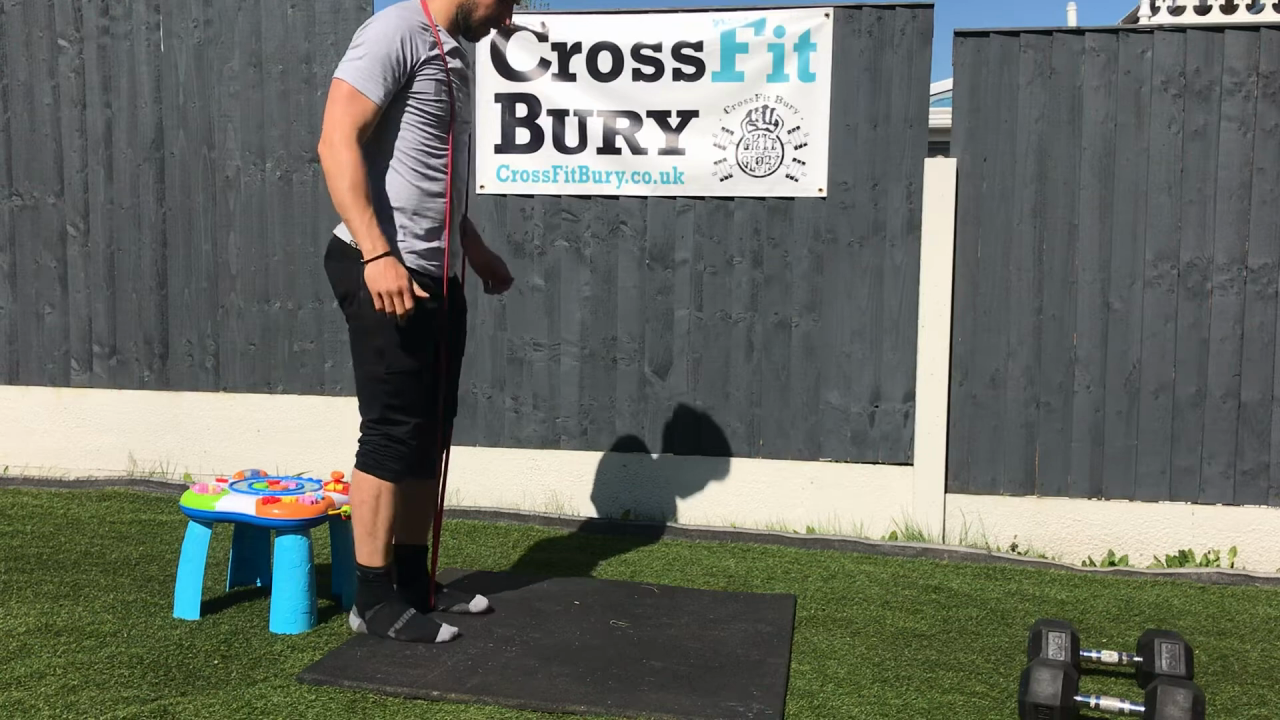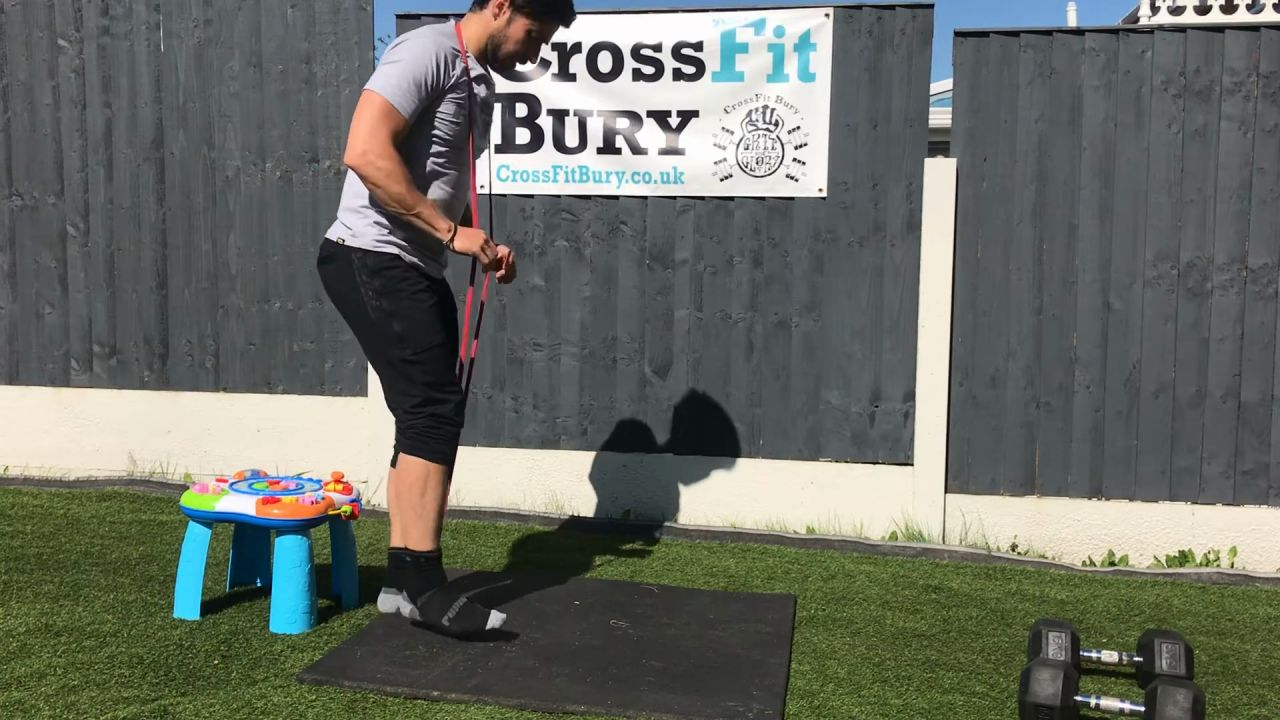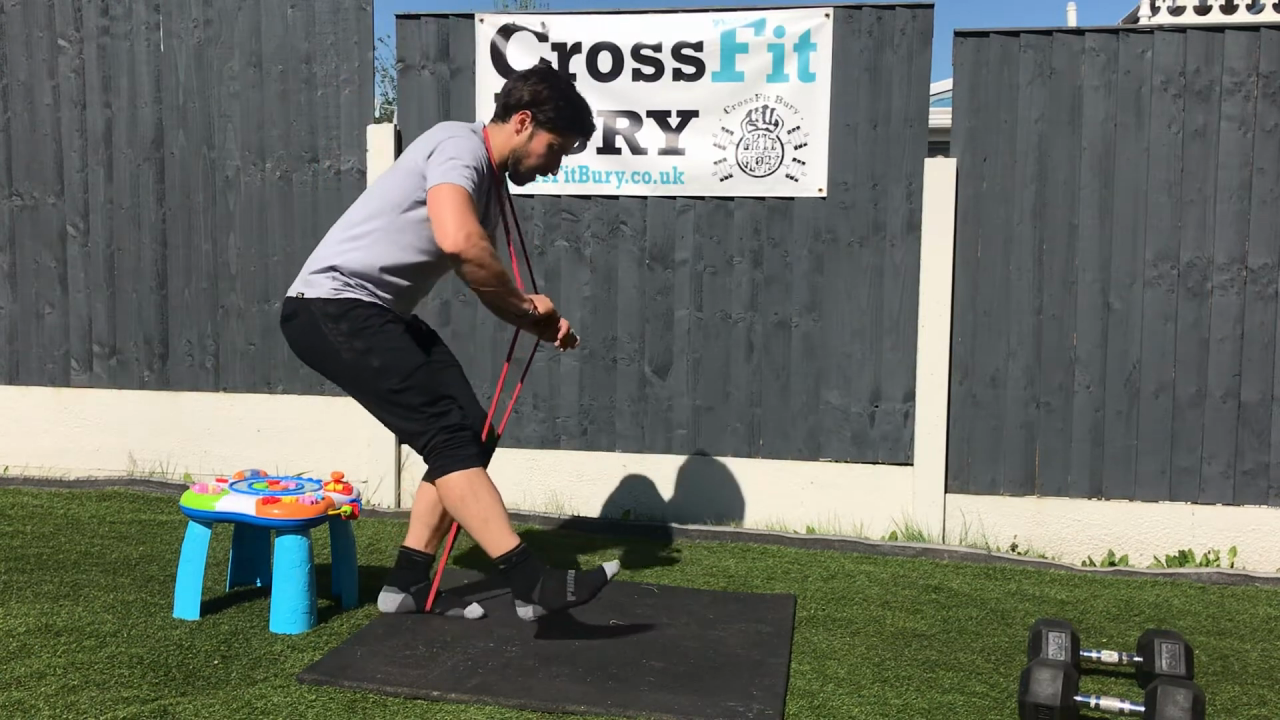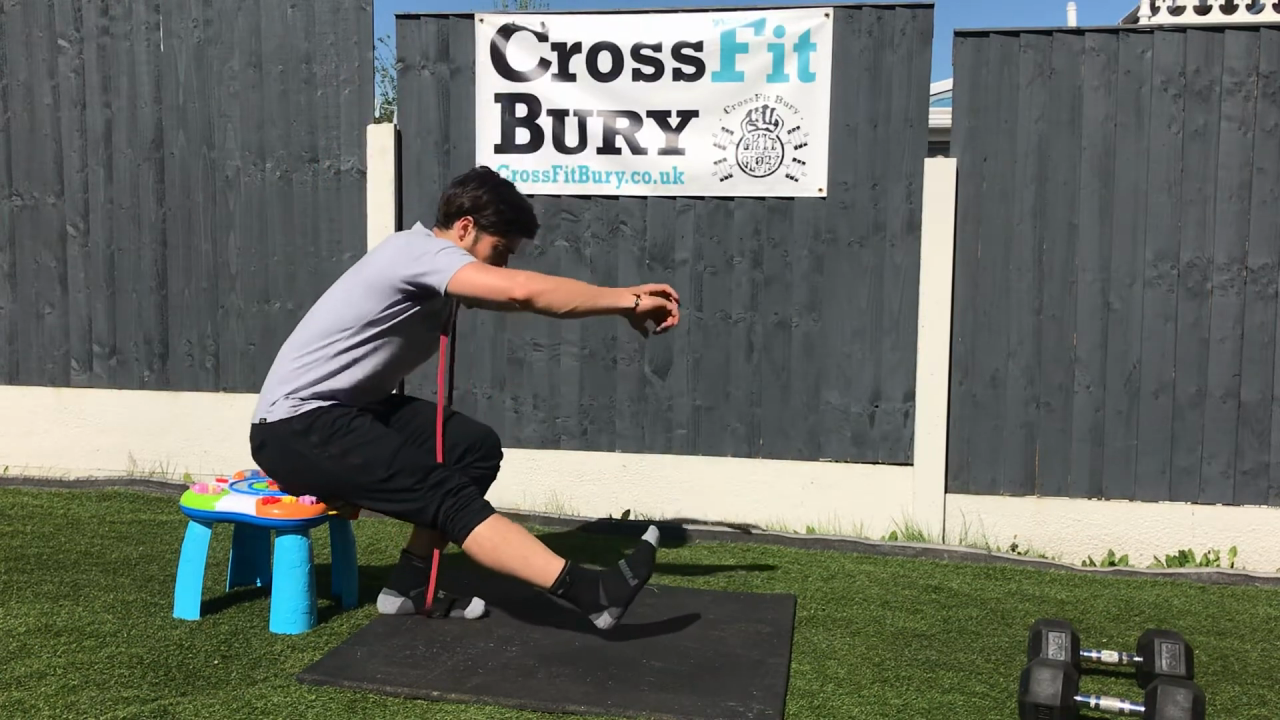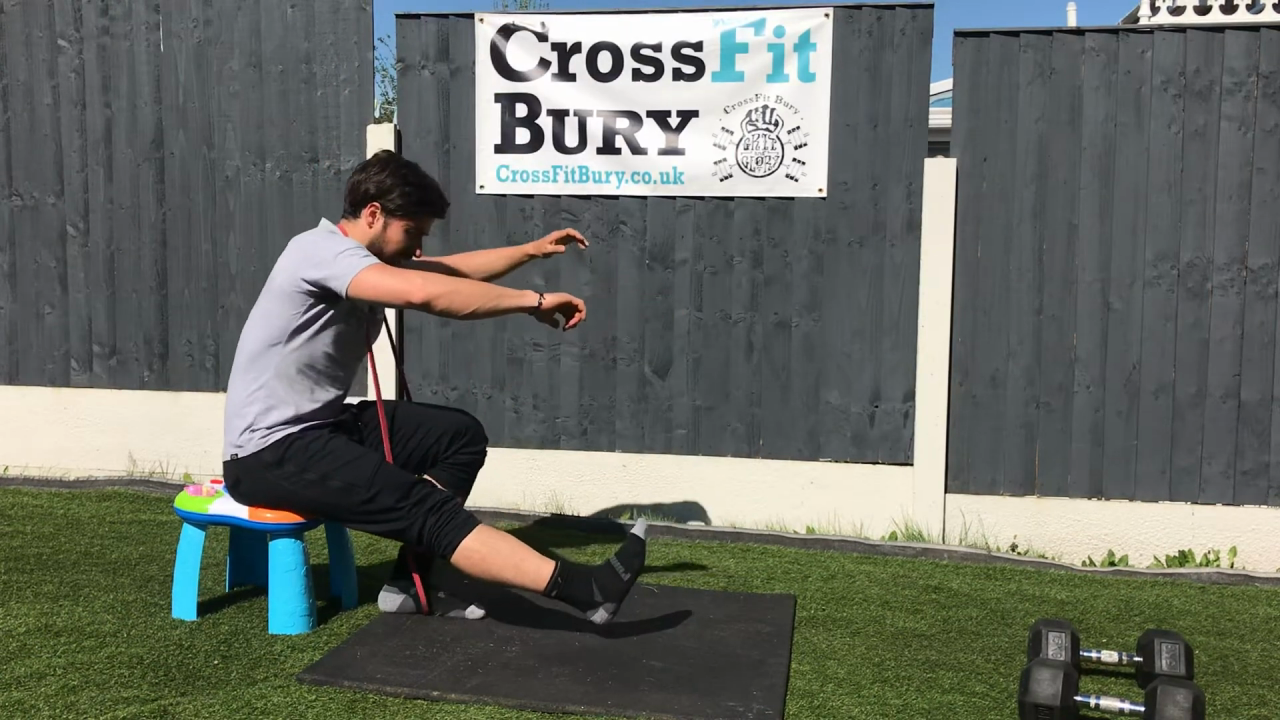
dt=1s
person 1, frame 1
left shoulder: (454, 53)
right elbow: (337, 141)
left wrist: (475, 248)
right wrist: (376, 253)
left hip: (435, 274)
right hip: (385, 273)
left knee: (430, 429)
right knee: (392, 429)
left ankle: (412, 578)
right ankle: (374, 598)
person 1, frame 2
left shoulder: (479, 82)
right shoulder: (427, 51)
right elbow: (365, 152)
left wrist: (482, 244)
right wrist: (452, 232)
left hip: (419, 269)
right hip: (373, 260)
left knee: (430, 418)
right knee: (432, 412)
left ankle: (404, 578)
right ankle: (427, 586)
person 1, frame 3
left shoulder: (488, 182)
right shoulder: (459, 146)
left elbow: (483, 275)
right elbow: (458, 243)
left wrist: (537, 321)
right wrist: (525, 304)
left hip: (379, 313)
right hip: (330, 308)
left knee: (469, 433)
right knee: (449, 434)
left ankle: (408, 581)
right ankle: (531, 581)
person 1, frame 4
left shoulder: (435, 268)
right shoulder: (418, 250)
left elbow: (529, 290)
right elbow: (522, 291)
left wrist: (622, 293)
right wrist: (628, 304)
left hip: (343, 411)
right hip: (293, 428)
left knee: (476, 448)
right knee: (444, 493)
left ankle: (409, 586)
right ankle: (587, 590)
person 1, frame 5
left shoulder: (360, 259)
right shoulder: (320, 251)
left elbow: (454, 270)
right elbow: (424, 295)
left wrist: (531, 250)
right wrist: (536, 301)
right hip: (266, 455)
left knee: (459, 435)
right knee: (424, 505)
left ankle: (407, 584)
right ankle: (582, 589)
